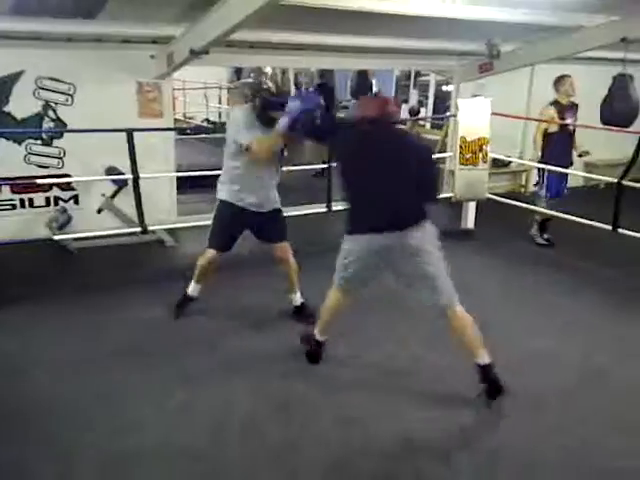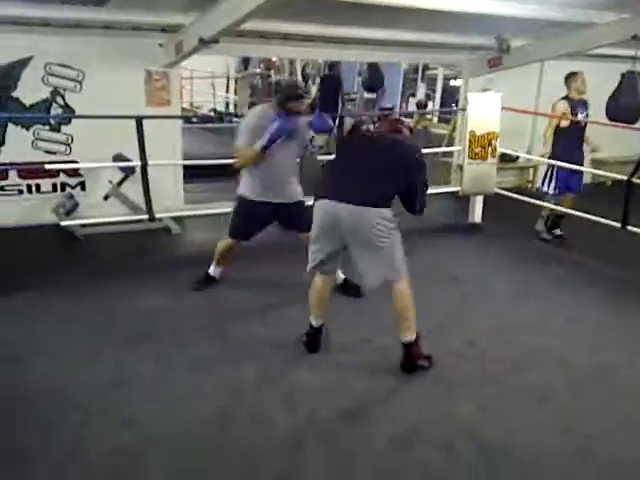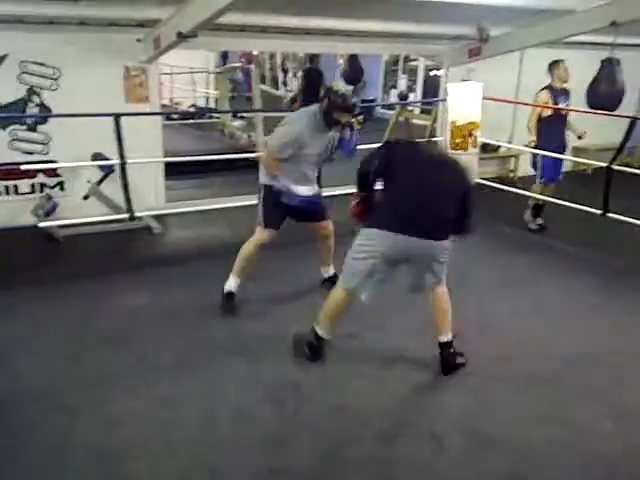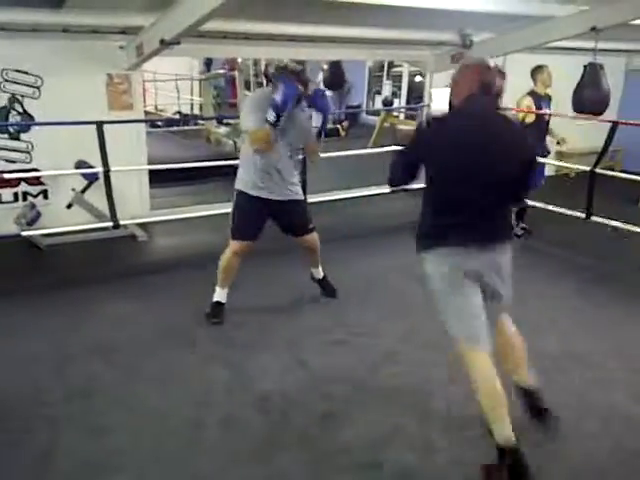
dt=0.4s
person 1, frame 1
left shoulder: (345, 133)
right shoulder: (413, 143)
left elbow: (315, 130)
right elbow: (430, 190)
left hip: (364, 235)
right hip: (413, 231)
left knee: (341, 288)
right knee: (449, 303)
left ankle: (316, 342)
right ankle: (487, 371)
person 1, frame 2
left shoulder: (356, 139)
right shoulder: (410, 152)
right elbow: (416, 206)
left hip: (327, 206)
right hip: (370, 213)
left knee: (324, 272)
right knee: (398, 280)
left ankle: (314, 333)
right ankle: (411, 351)
person 1, frame 3
left shoulder: (397, 148)
right shoulder: (456, 170)
left elbow: (367, 170)
right elbow: (462, 225)
left wrist: (366, 198)
left hip: (386, 232)
right hip: (434, 239)
left knee: (347, 287)
right knee: (436, 285)
left ankle: (316, 342)
right ankle: (447, 353)
person 1, frame 4
left shoulder: (435, 129)
right shoulder: (518, 135)
left elbow: (397, 176)
right elbow: (520, 190)
left hip: (445, 250)
right hip: (494, 246)
left knee: (476, 347)
right knee: (498, 316)
right ankle: (532, 395)
person 2, frame 1
left shoulder: (277, 120)
right shoulder: (241, 117)
right elbow: (264, 154)
left hip: (268, 201)
right hip: (234, 198)
left knee: (284, 254)
right knee: (213, 254)
left ankle: (297, 302)
right ankle: (191, 293)
person 2, frame 2
left shoulder: (300, 122)
right shoulder: (256, 117)
right elbow: (241, 162)
right wrist: (266, 141)
left hip: (289, 193)
right hip: (254, 194)
right knee: (232, 241)
left ankle: (339, 278)
right ankle: (213, 273)
person 2, frame 3
left shoulder: (333, 124)
right shoulder: (301, 123)
right elbow: (267, 157)
right wrist: (288, 188)
left hip: (306, 184)
right hip: (277, 183)
left knee: (326, 229)
right knee: (263, 235)
left ankle: (329, 274)
right ankle: (230, 289)
person 2, frame 4
left shoulder: (301, 108)
right shoulder: (257, 100)
left elbow: (312, 153)
right elbow: (260, 144)
right wrist: (276, 110)
left hip: (288, 189)
right hip: (252, 188)
left knee: (310, 240)
right knee: (237, 247)
left ankle: (318, 275)
right ankle: (219, 299)
person 3, frame 1
left shoulder: (574, 107)
right shoulder: (551, 109)
right elbow: (538, 133)
left wrist: (577, 149)
right wrist: (538, 154)
left hip: (565, 160)
right hip: (550, 160)
left knee: (555, 197)
right knee: (547, 197)
left ankle: (543, 230)
right ankle: (536, 229)
person 3, frame 2
left shoulder: (584, 104)
right shoulder: (562, 104)
right elbow: (549, 129)
left wrist: (589, 143)
right wrist: (548, 149)
left hip: (576, 156)
right hip: (560, 157)
left knee: (571, 193)
right knee: (554, 192)
left ankle: (555, 226)
right ankle: (542, 223)
person 3, frame 3
left shoulder: (566, 93)
right shoulder: (545, 94)
right elbow: (532, 118)
left wrist: (576, 131)
right wrist: (532, 136)
left hip: (559, 145)
right hip: (543, 145)
left knee: (551, 182)
right knee: (543, 181)
left ankle: (537, 215)
right ankle: (529, 213)
person 3, frame 4
left shoulder: (547, 98)
right shoulder: (528, 99)
left wrist: (556, 136)
left hip: (539, 147)
left knee: (533, 186)
left ankle: (521, 220)
right ankle: (514, 220)
